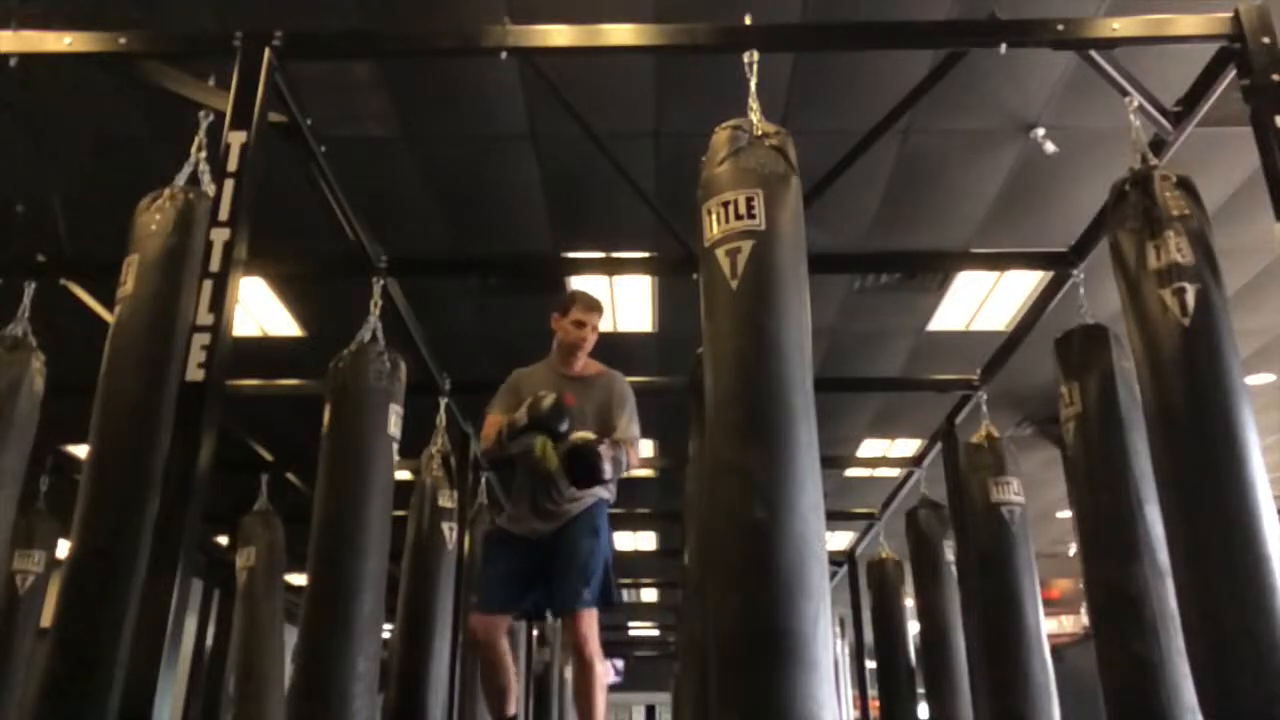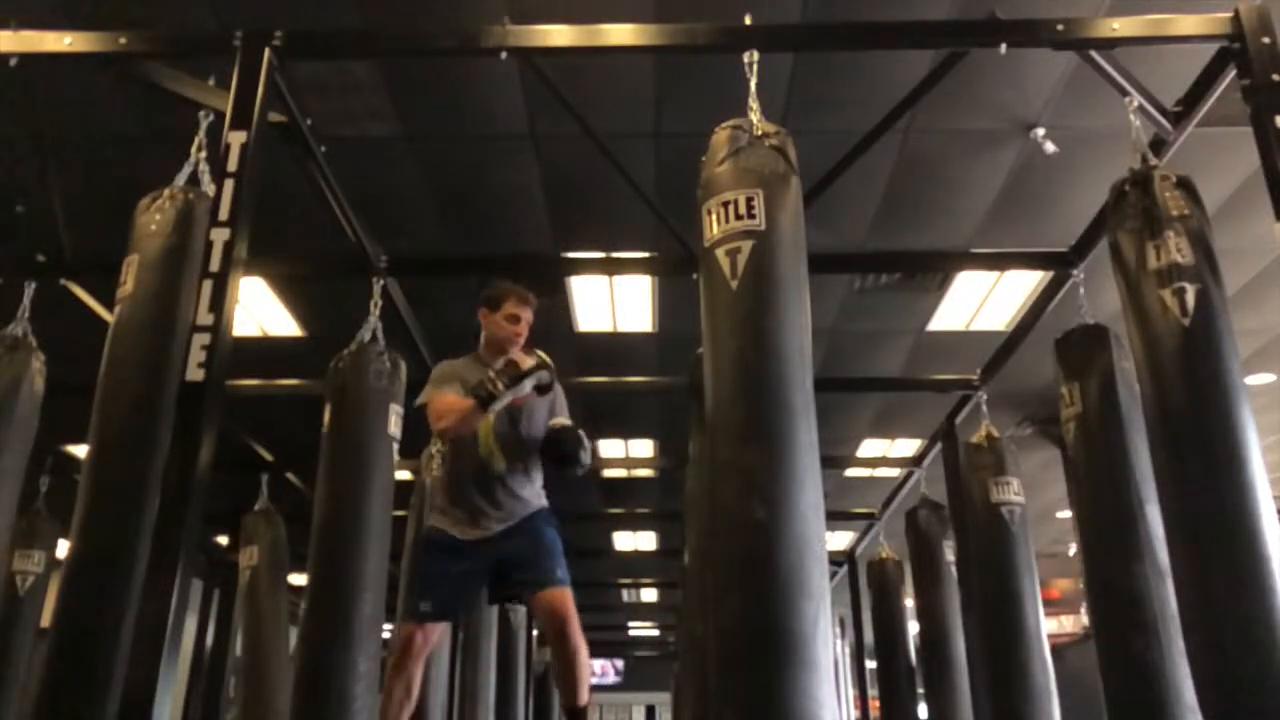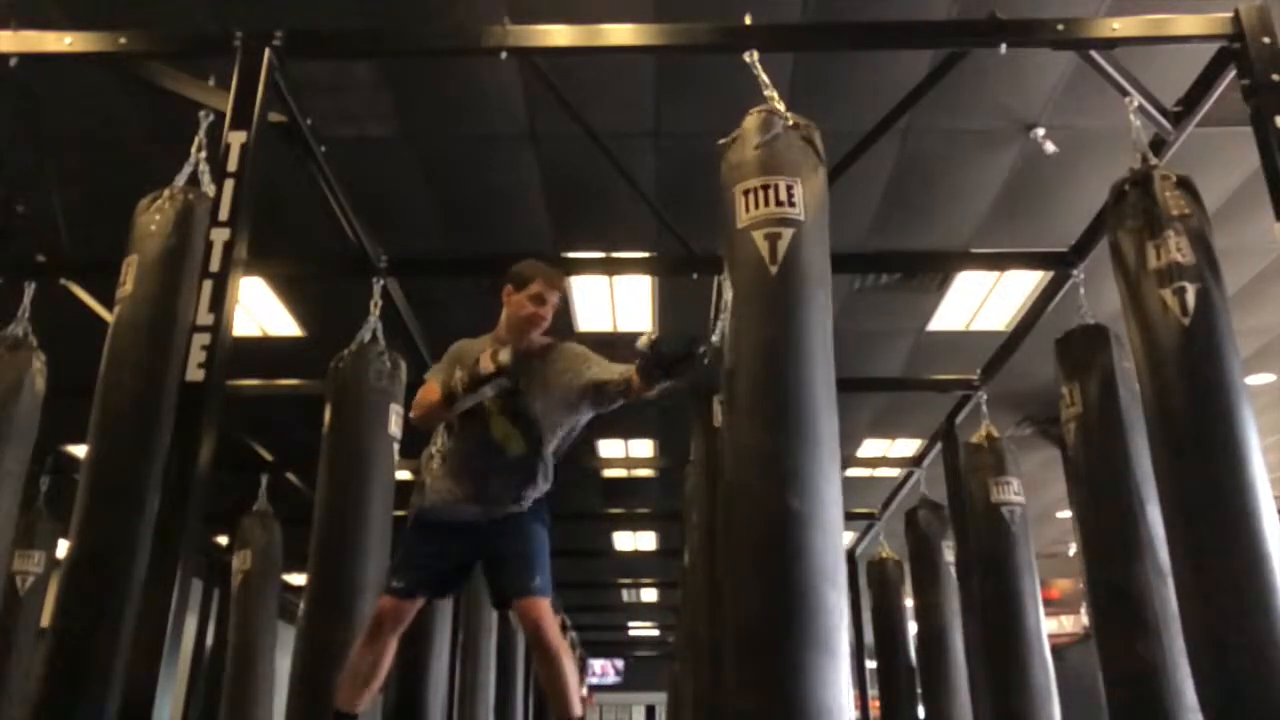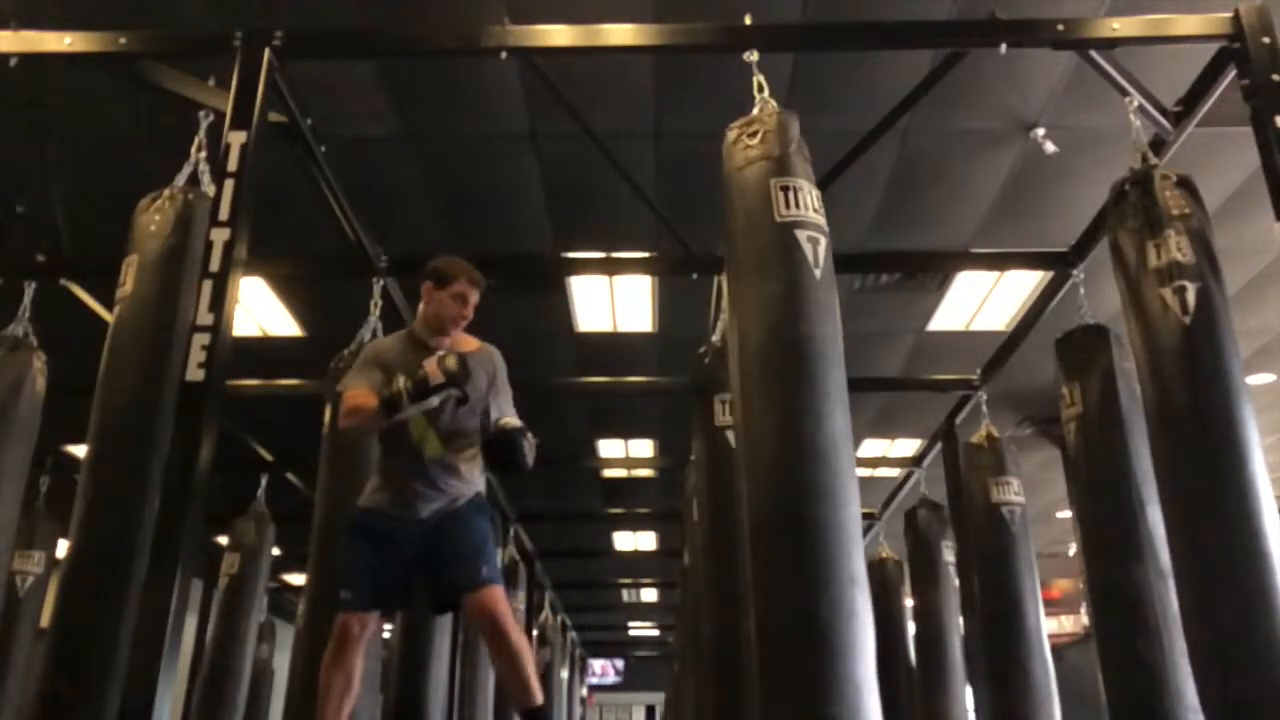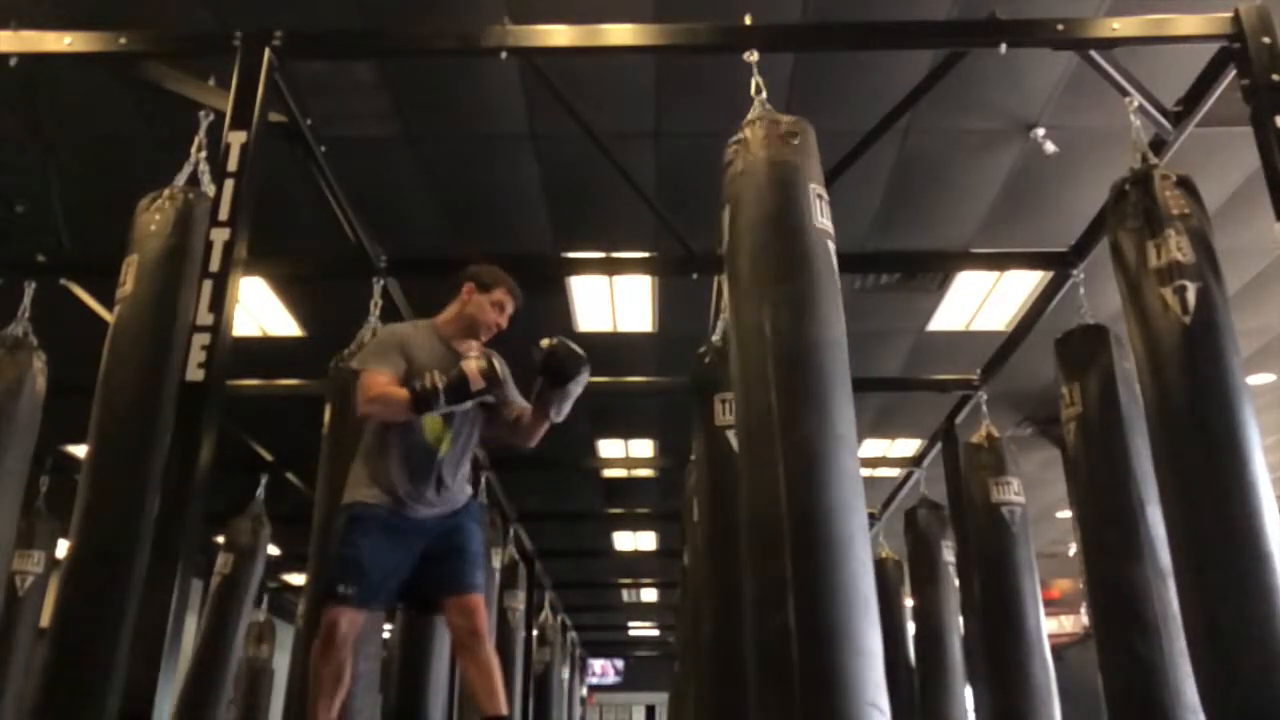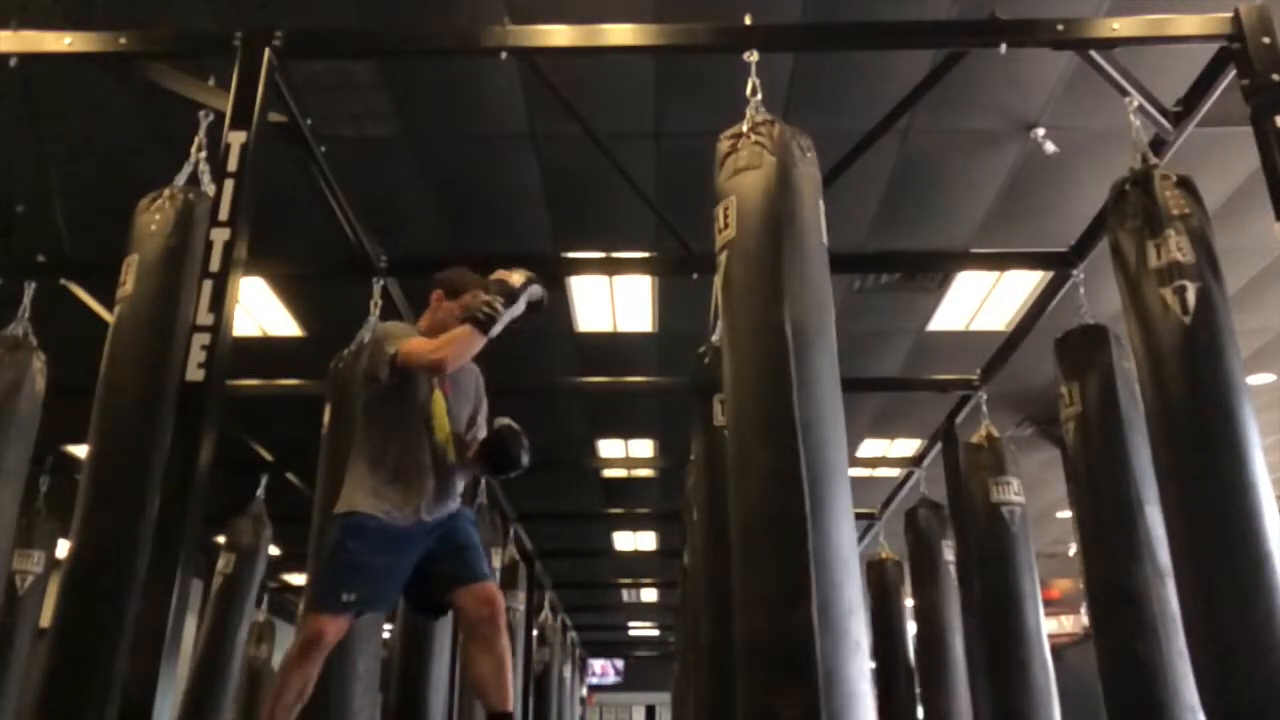
dt=0.7s
person 1, frame 1
left shoulder: (612, 384)
right shoulder: (522, 381)
left elbow: (631, 449)
right elbow: (488, 444)
left wrist: (607, 458)
right wrist: (522, 424)
left hip: (578, 516)
right hip: (517, 519)
left knee: (581, 632)
right knee: (483, 626)
person 1, frame 2
left shoulder: (545, 384)
right shoulder: (452, 373)
left elbow: (569, 451)
right elbow: (444, 425)
left wrist: (573, 446)
right wrist: (505, 384)
left hip: (524, 520)
right hip: (455, 525)
left knee: (563, 618)
right knee: (413, 641)
person 1, frame 3
left shoulder: (567, 359)
right shoulder: (465, 353)
left elbow: (630, 383)
right elbow: (420, 413)
left wrist: (662, 364)
right wrist: (472, 383)
left hip: (516, 511)
right hip: (447, 507)
left knee: (540, 623)
right knee: (388, 616)
person 1, frame 4
left shoulder: (487, 359)
right shoulder: (383, 353)
left elbow: (503, 426)
right elbow: (350, 417)
left wrist: (513, 442)
right wrist: (414, 391)
left hip: (457, 508)
right hip: (387, 510)
left knee: (494, 615)
right knee: (350, 629)
person 1, frame 5
left shoulder: (489, 365)
right shoulder: (401, 338)
left elbow: (525, 433)
right elbow: (369, 401)
left wrist: (556, 391)
right wrist: (447, 389)
left hip: (448, 512)
right hip: (379, 506)
left knee: (472, 624)
right knee: (338, 624)
person 1, frame 6
left shoulder: (471, 376)
right shoulder: (391, 336)
right elbow: (439, 359)
left wrist: (500, 450)
right wrist: (497, 307)
left hip: (442, 517)
right hip: (375, 515)
left knee: (487, 610)
right knee: (319, 633)
